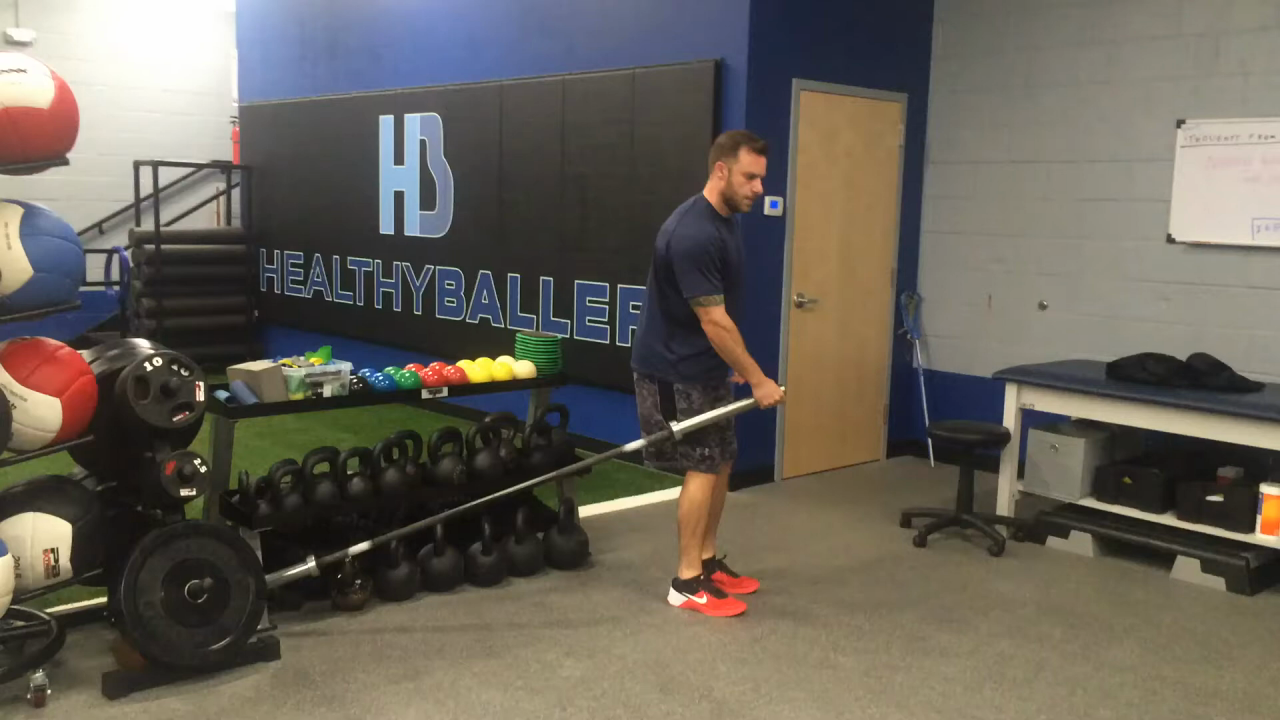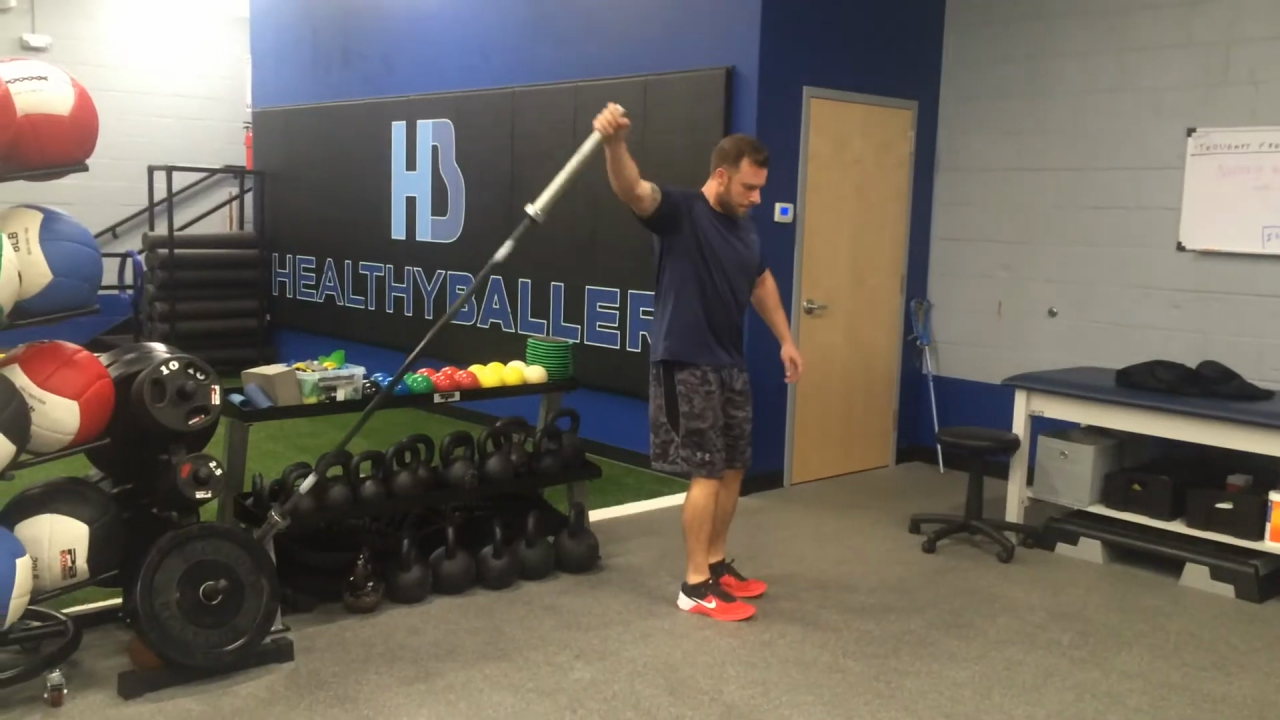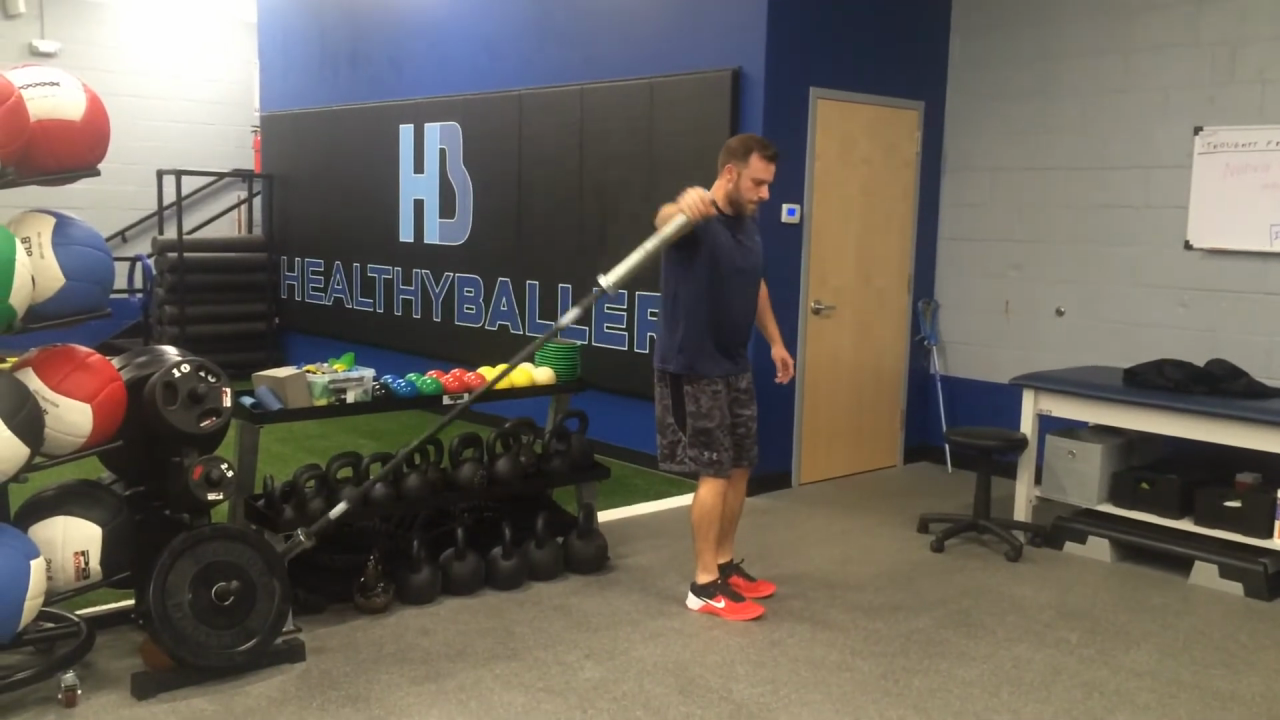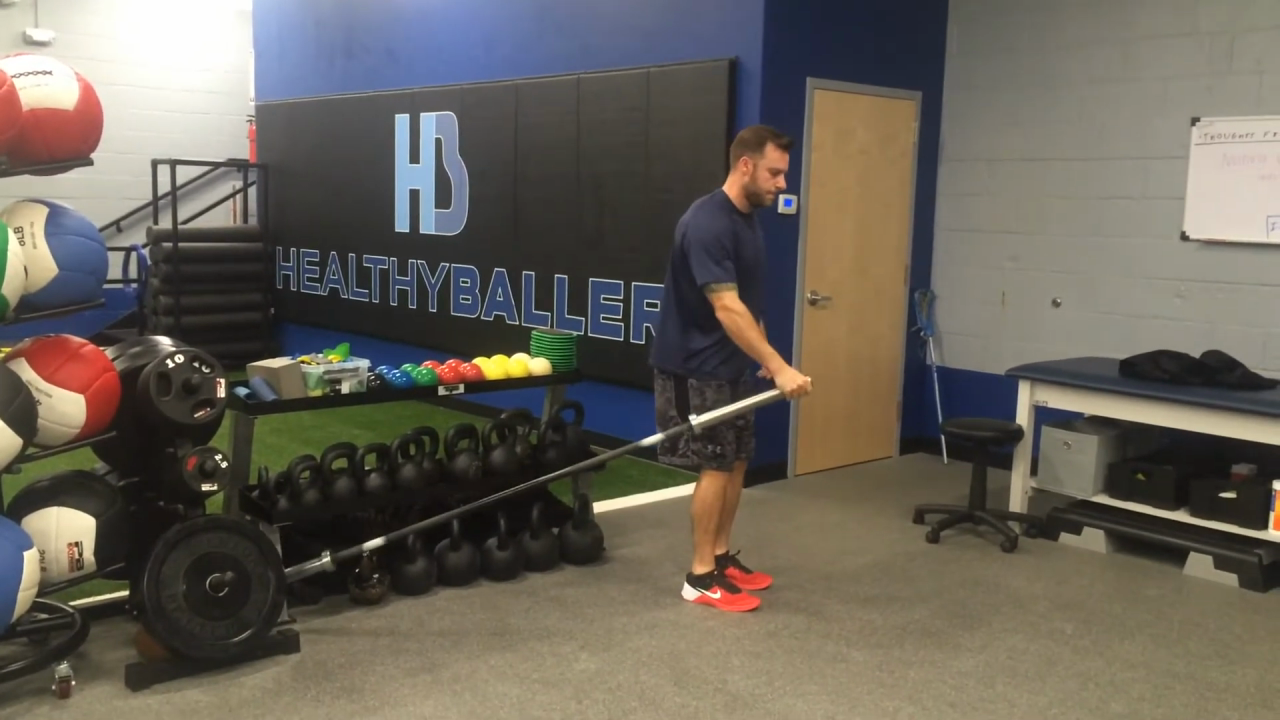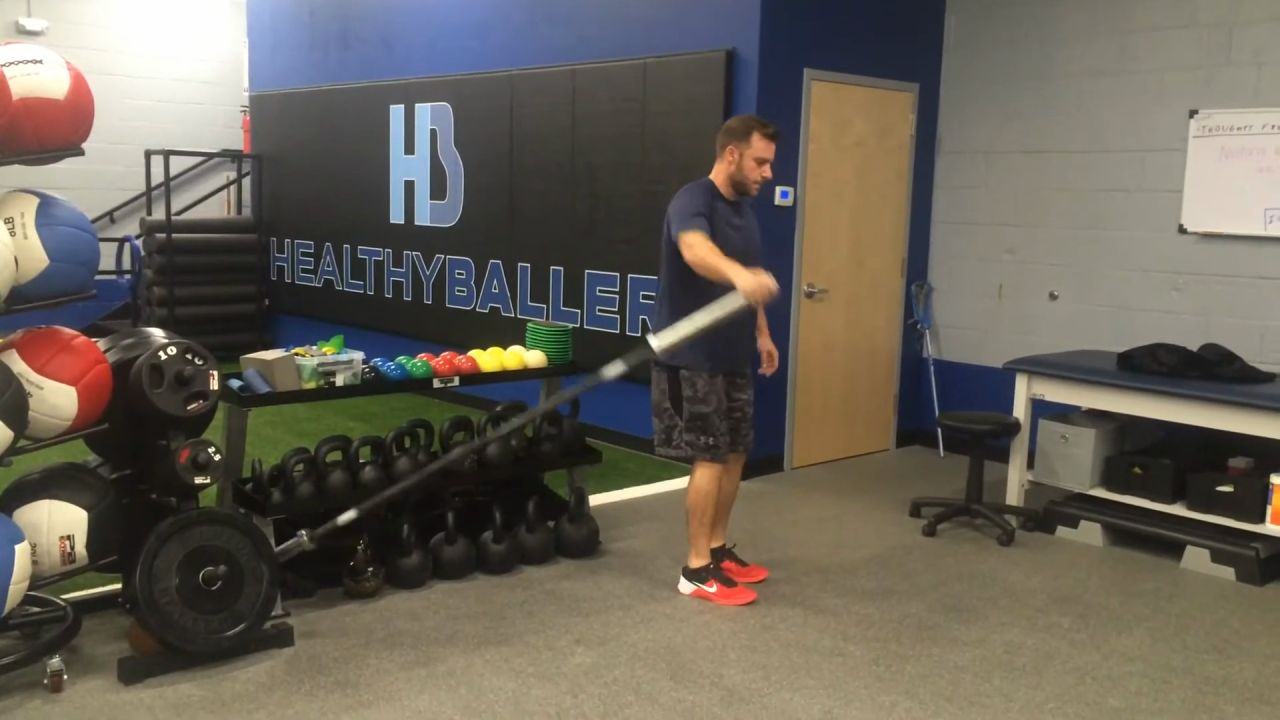
dt=1s
person 1, frame 1
left shoulder: (725, 219)
right shoulder: (693, 233)
right elbow: (713, 320)
left wrist: (736, 364)
right wrist: (757, 380)
left hip: (705, 364)
right hip: (673, 368)
left knee: (720, 464)
right knee: (702, 467)
left ankle: (708, 561)
right ankle: (688, 581)
person 1, frame 2
left shoulder: (744, 226)
right shoulder: (681, 212)
left elbow: (761, 284)
right elbow: (632, 191)
left wrist: (785, 340)
right wrist: (614, 143)
left hip: (730, 365)
right hip: (687, 365)
left knee: (733, 469)
right knee: (706, 473)
left ankle: (717, 565)
right ankle: (695, 585)
person 1, frame 3
left shoulder: (746, 226)
right shoulder: (702, 217)
right elbow: (666, 222)
left wrist: (775, 341)
right wrist: (683, 209)
left hip: (734, 367)
right hip: (693, 369)
left knee: (739, 468)
right knee: (714, 472)
left ankle: (725, 564)
right ankle: (705, 585)
person 1, frame 4
left shoulder: (746, 217)
right shoulder: (708, 223)
right elbow: (727, 308)
left wrist: (761, 357)
right wrist: (779, 367)
left hip: (731, 365)
right hip: (697, 366)
left knee: (735, 463)
right knee: (715, 466)
left ankle: (721, 556)
right ankle: (700, 576)
person 1, frame 5
left shoulder: (744, 208)
right shoulder: (698, 198)
right elbow: (695, 249)
left wrist: (761, 332)
right wrist: (738, 275)
left hip: (732, 352)
right hip: (692, 355)
left knee: (734, 453)
right knee: (710, 457)
left ankle: (718, 550)
right ankle: (697, 570)
